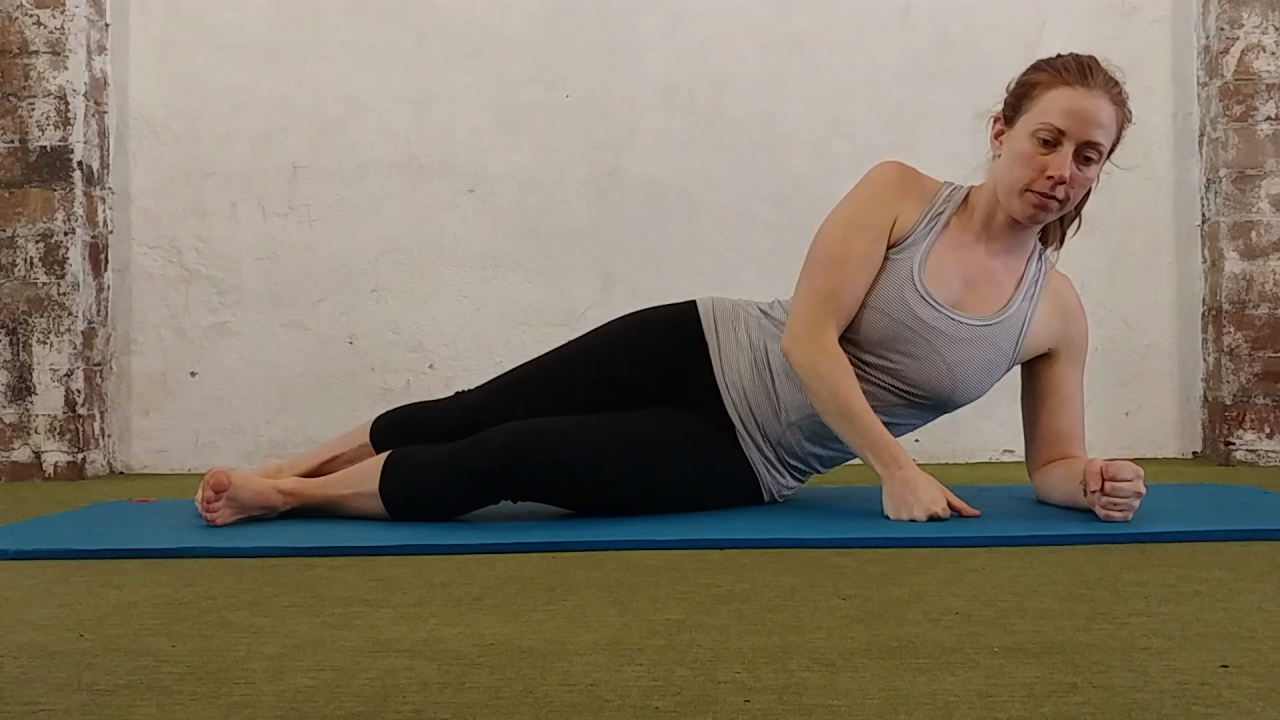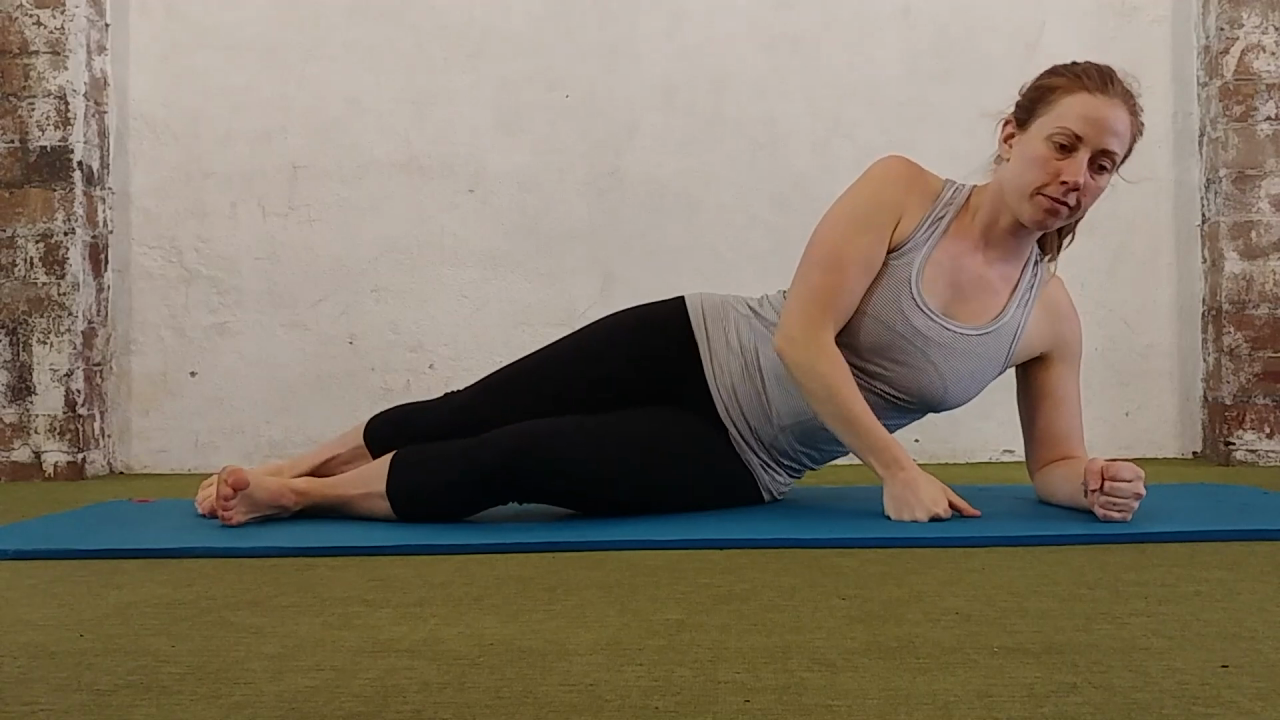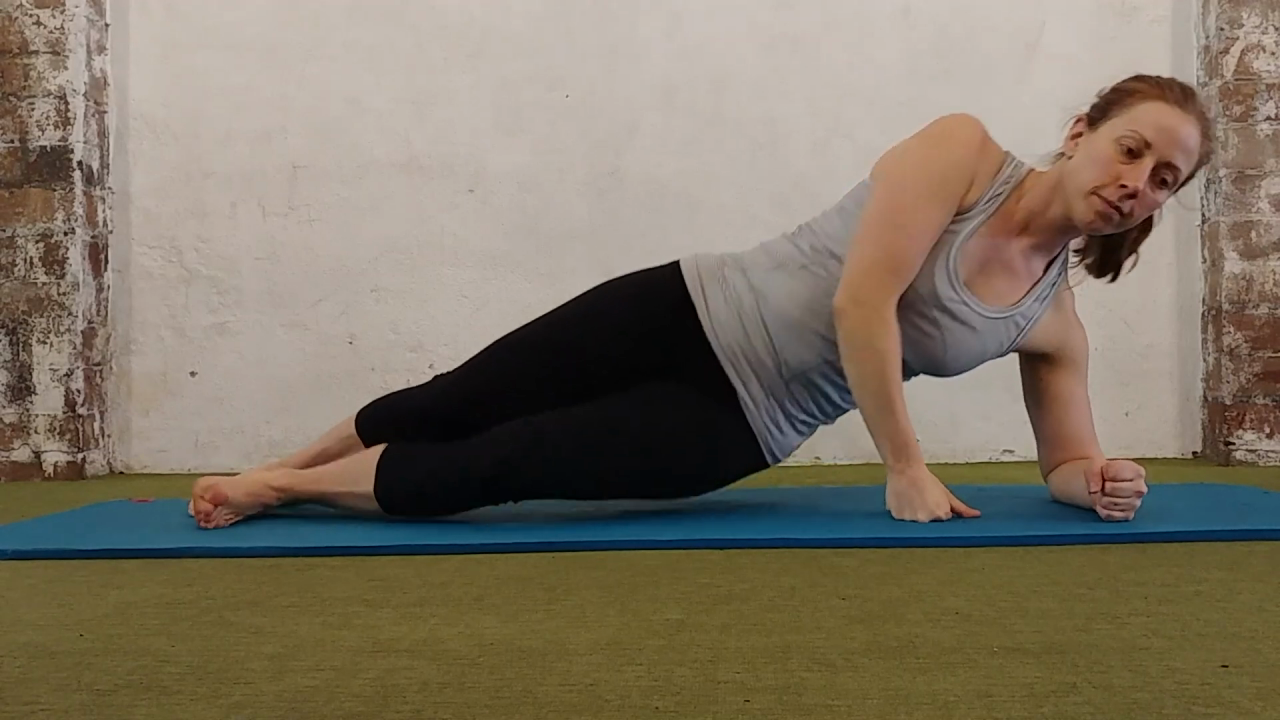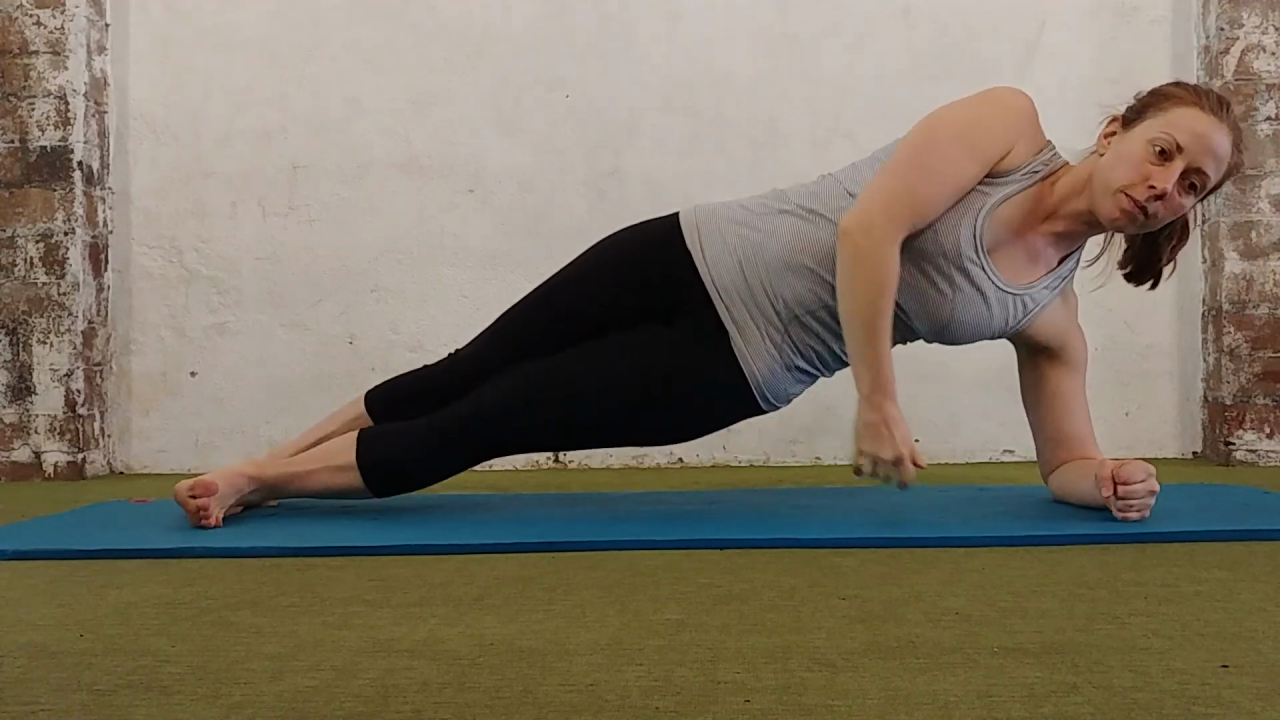
dt=0.4s
person 1, frame 1
left shoulder: (1056, 314)
right shoulder: (900, 192)
left elbow: (1051, 465)
right elbow: (808, 338)
left wrist: (1094, 481)
right wrist: (897, 470)
left hip: (743, 465)
right hip: (701, 350)
left knee: (507, 462)
right knee: (463, 418)
left ankle: (284, 496)
right ankle: (276, 478)
person 1, frame 2
left shoulder: (1051, 319)
right shoulder: (901, 189)
left elbow: (1051, 464)
right elbow: (801, 338)
left wrist: (1095, 480)
right wrist: (899, 470)
left hip: (738, 465)
right hip: (691, 350)
left knee: (509, 462)
right knee: (454, 418)
left ankle: (291, 496)
right ankle: (277, 478)
person 1, frame 3
left shoulder: (1055, 323)
right shoulder: (964, 150)
left elbow: (1065, 463)
right elbow: (860, 303)
left wrist: (1100, 483)
right wrist: (906, 470)
left hip: (739, 425)
right hip: (688, 310)
left knee: (494, 467)
right knee: (445, 406)
left ankle: (280, 490)
right ankle: (271, 476)
person 1, frame 4
left shoulder: (1052, 317)
right shoulder: (1011, 122)
left elbow: (1065, 462)
right elbow: (866, 233)
left wrist: (1111, 481)
right wrist: (877, 399)
left hip: (732, 369)
right hip: (689, 259)
left knee: (478, 426)
right knee: (455, 382)
left ankle: (258, 481)
right ankle: (256, 473)
